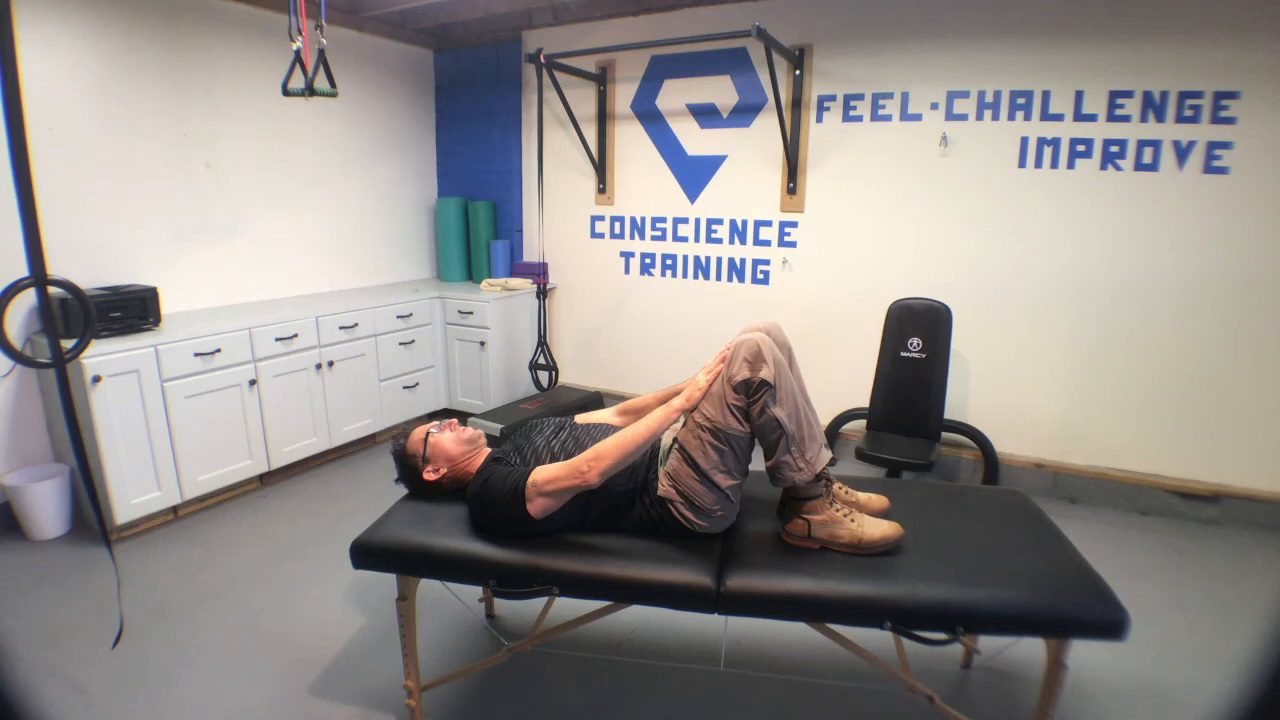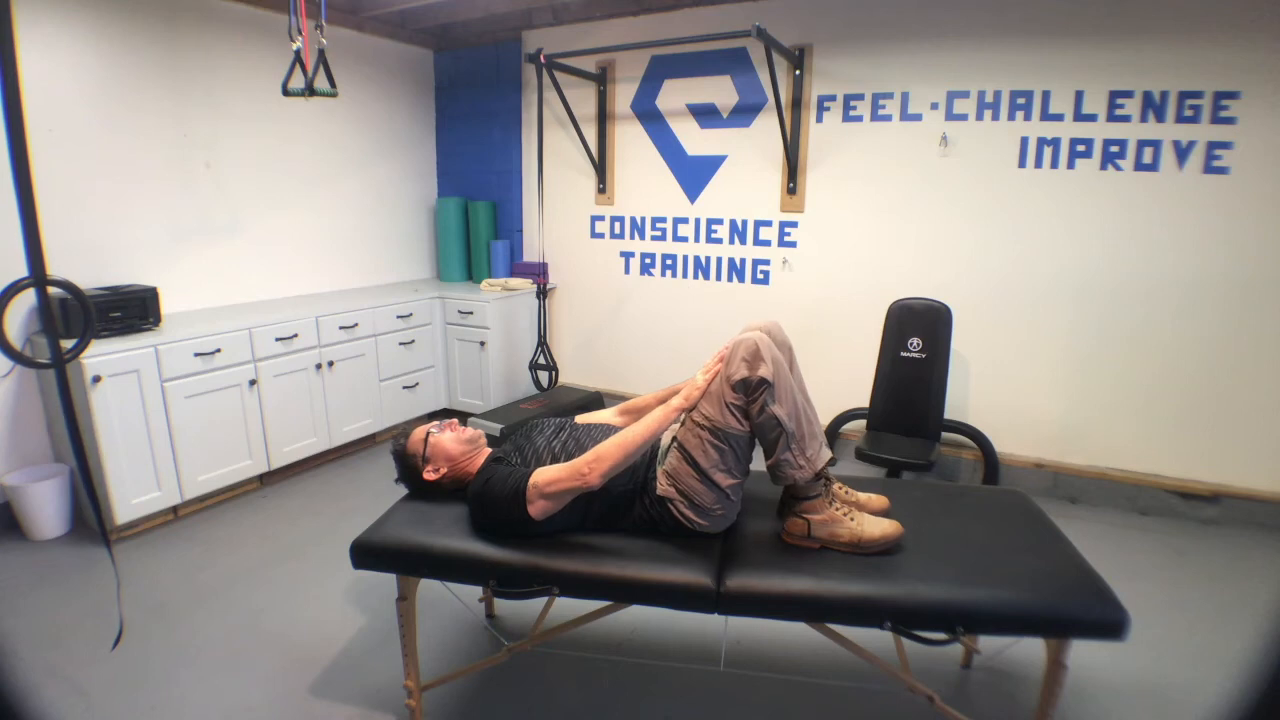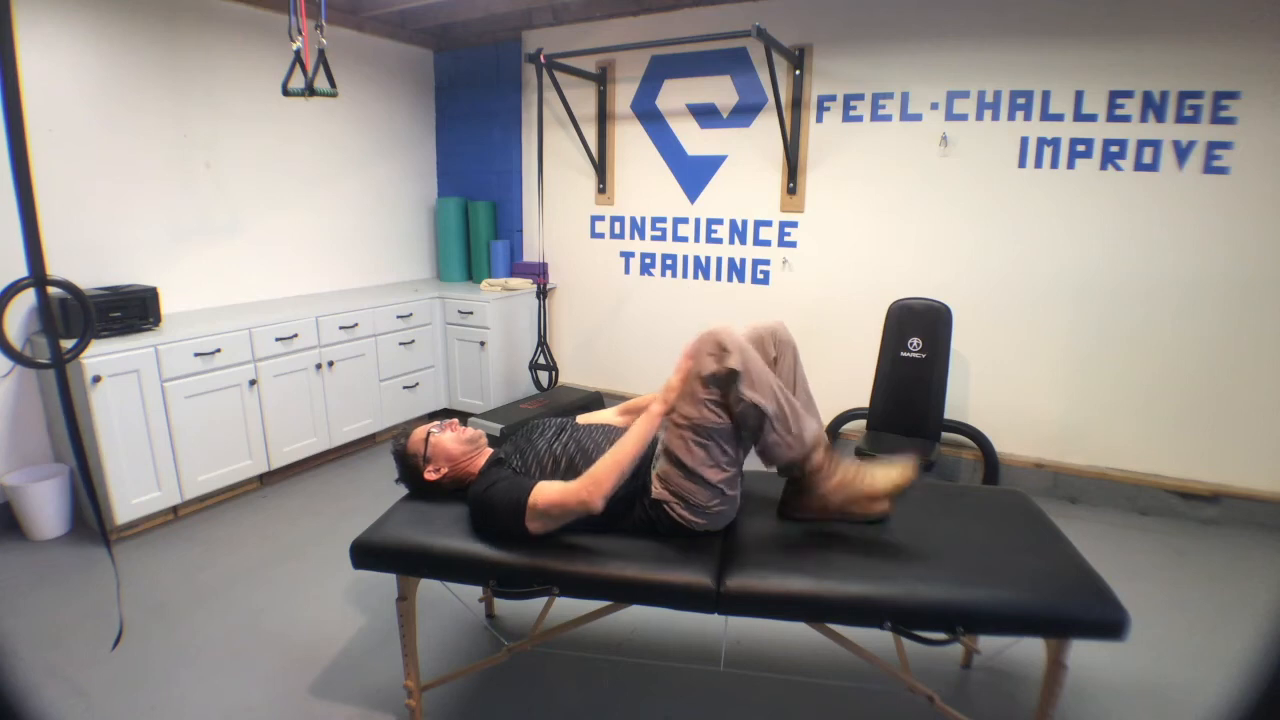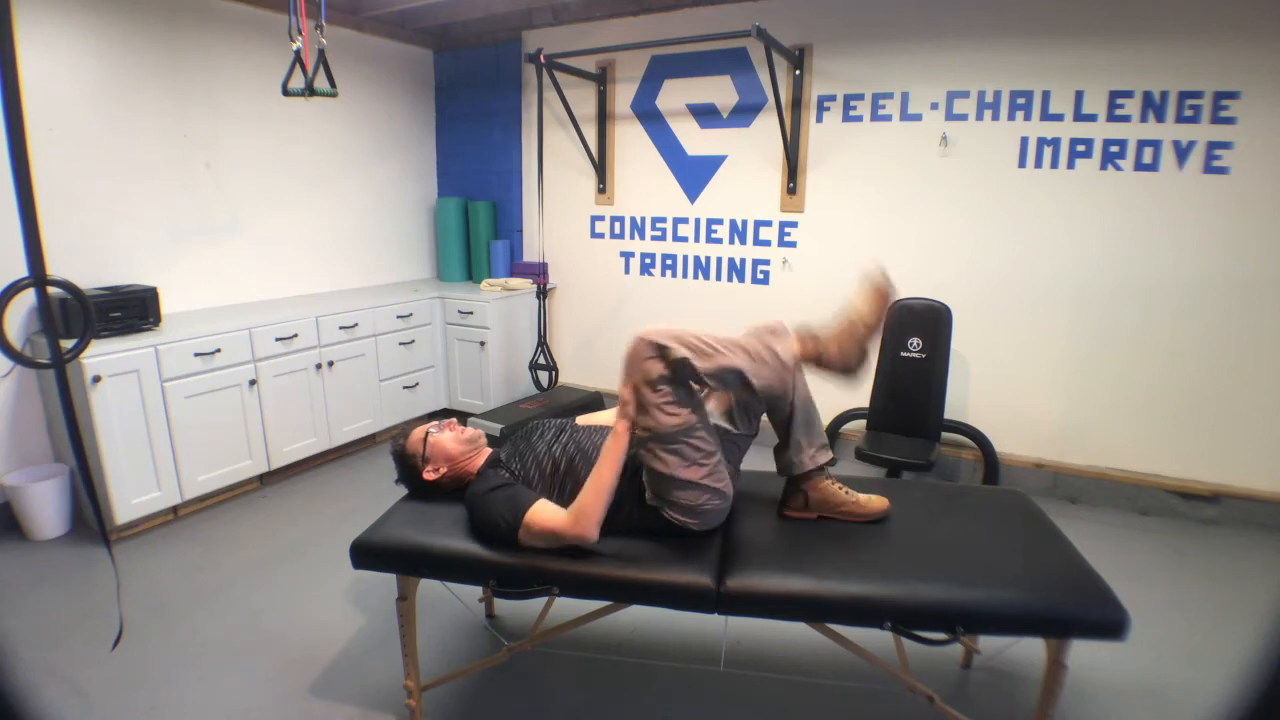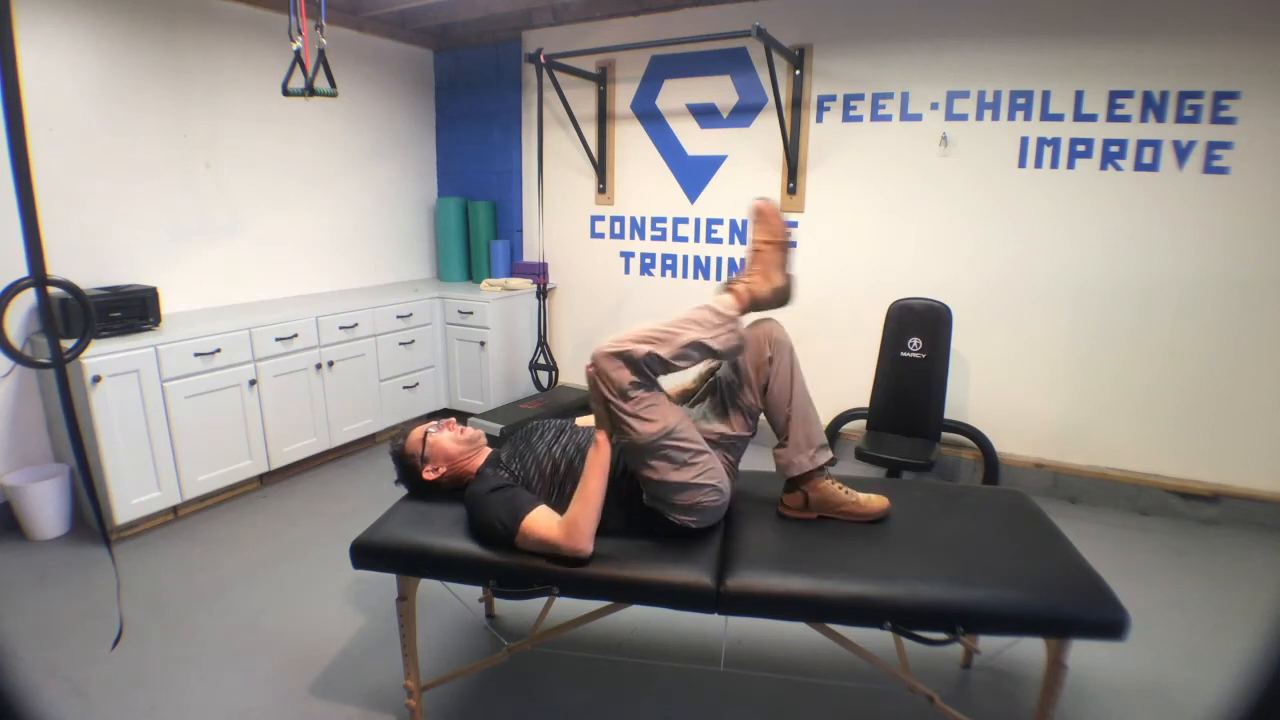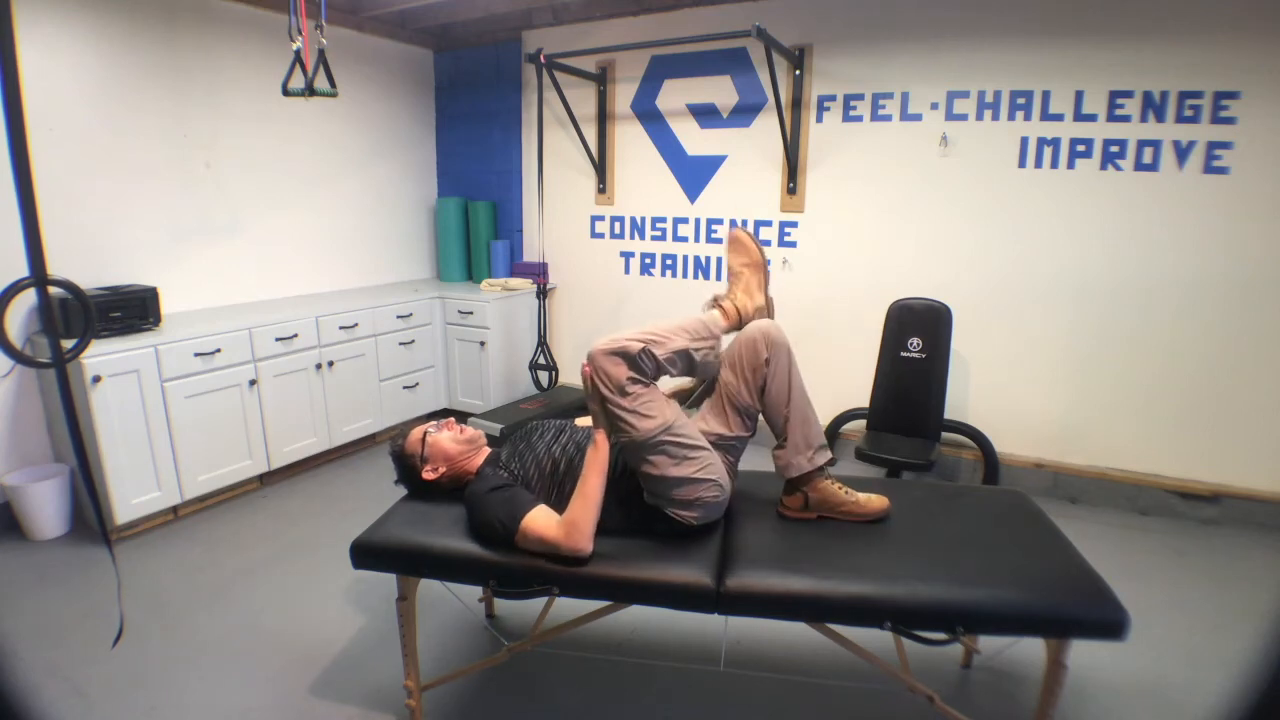
dt=0.2s
person 1, frame 1
left shoulder: (521, 441)
right shoulder: (493, 493)
left elbow: (617, 415)
right elbow: (588, 470)
left wrist: (697, 384)
right wrist: (683, 401)
left hip: (668, 454)
right hip: (686, 499)
left knee: (765, 338)
right knee: (753, 355)
left ankle: (812, 483)
right ankle: (811, 507)
person 1, frame 2
left shoulder: (520, 442)
right shoulder: (492, 493)
left elbow: (617, 416)
right elbow: (588, 473)
left wrist: (700, 385)
right wrist: (682, 402)
left hip: (667, 455)
right hip: (685, 500)
left knee: (765, 337)
right knee: (752, 354)
left ankle: (811, 482)
right ankle: (811, 507)
person 1, frame 3
left shoulder: (522, 441)
right shoulder: (492, 497)
left elbow: (618, 418)
right elbow: (590, 496)
left wrist: (695, 382)
right wrist: (664, 404)
left hip: (669, 454)
right hip: (686, 498)
left knee: (770, 337)
right knee: (719, 343)
left ankle: (808, 484)
right ankle: (822, 473)
person 1, frame 4
left shoulder: (522, 441)
right shoulder: (490, 500)
left elbow: (611, 416)
right elbow: (581, 529)
right wrist: (625, 428)
left hip: (694, 452)
right hip: (687, 500)
left knee: (772, 335)
right knee: (651, 345)
left ankle: (807, 488)
right ankle: (816, 348)
person 1, frame 5
left shoulder: (523, 439)
right shoulder: (488, 499)
left elbow: (628, 415)
right elbow: (576, 541)
left wrist: (690, 391)
right wrist: (605, 434)
left hip: (699, 456)
right hip: (692, 496)
left knee: (767, 339)
right knee: (612, 359)
left ankle: (807, 486)
right ankle: (750, 291)
person 1, frame 6
left shoulder: (521, 439)
right shoulder: (488, 497)
left elbow: (626, 413)
right elbow: (575, 541)
left wrist: (686, 387)
right wrist: (602, 432)
left hip: (697, 458)
right hip: (691, 493)
left knee: (764, 340)
right knee: (608, 358)
left ankle: (808, 485)
right ankle: (732, 308)
